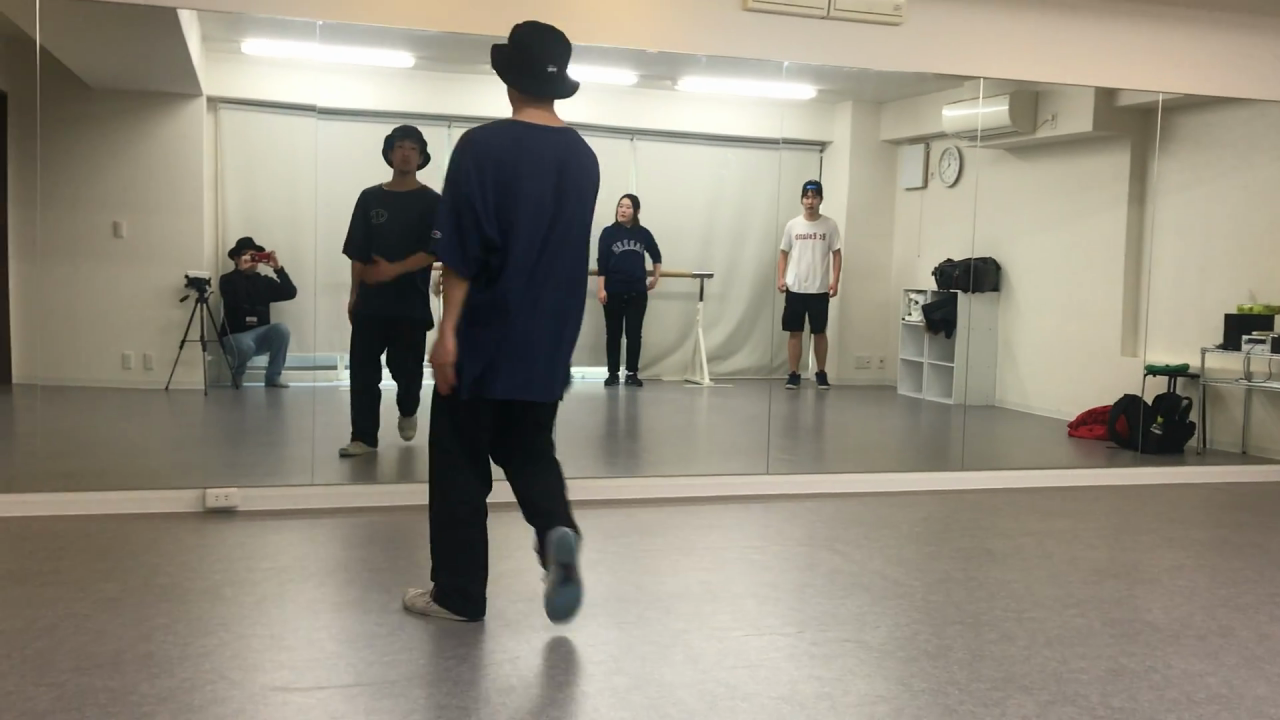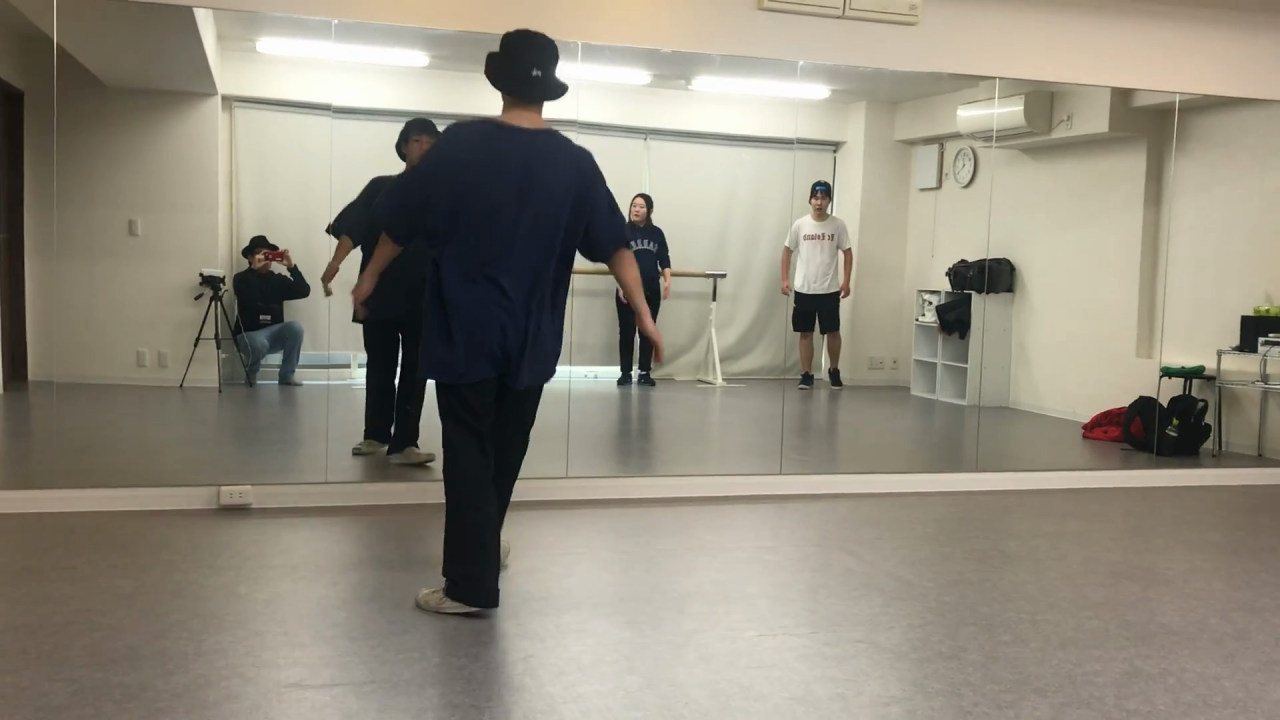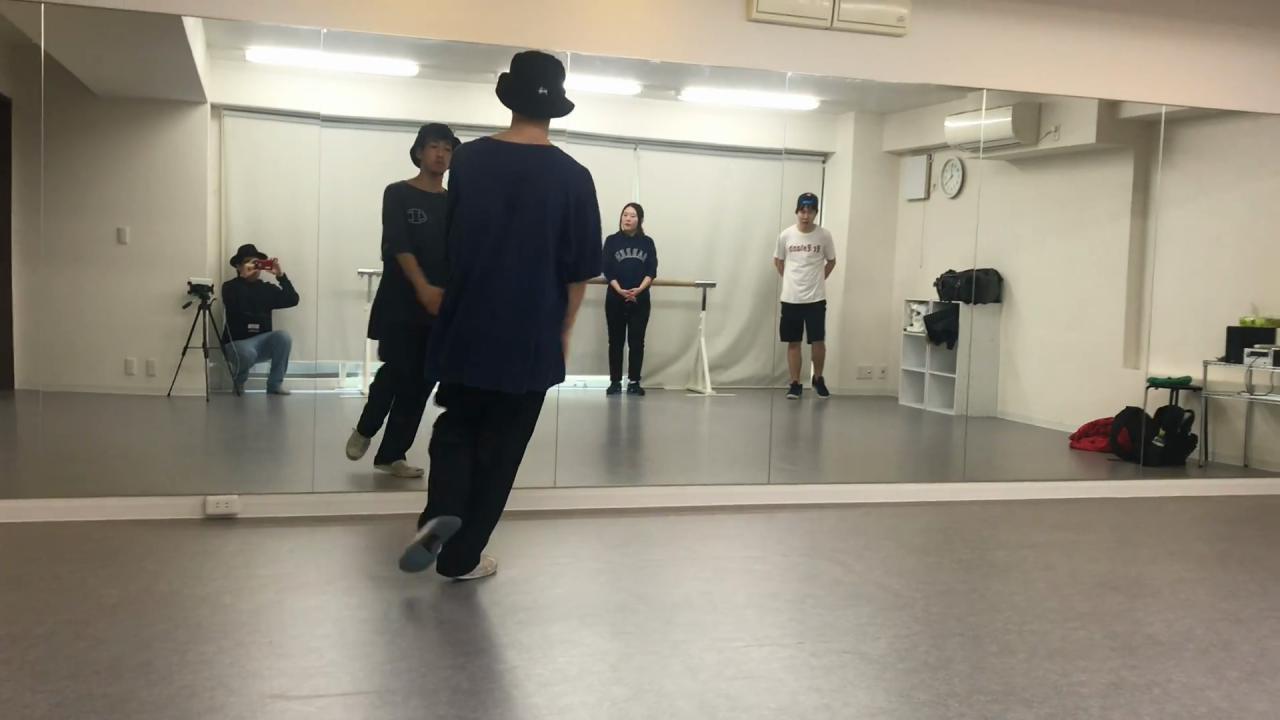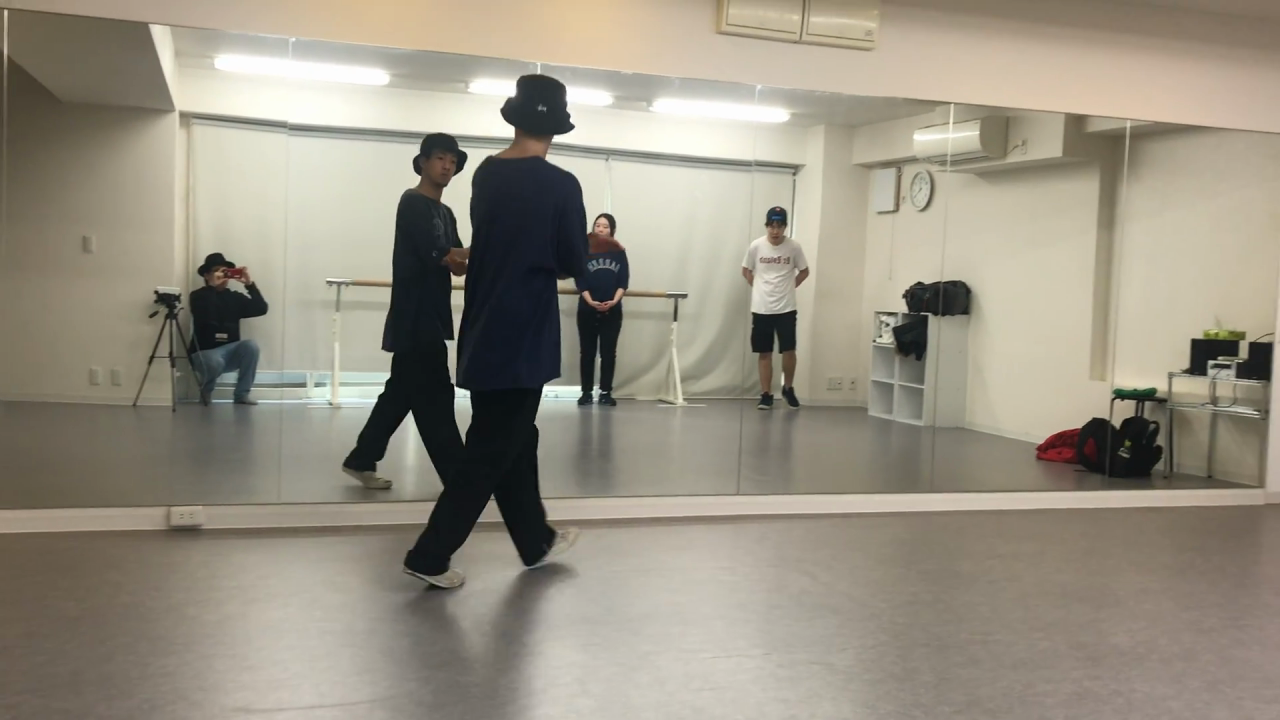
dt=0.3s
person 1, frame 1
left shoulder: (482, 146)
right shoulder: (582, 158)
left elbow: (459, 253)
left wrist: (446, 329)
left hip: (484, 339)
right hip: (550, 342)
left knee: (458, 461)
right knee: (529, 453)
left ankle: (458, 592)
right ankle: (557, 532)
person 1, frame 2
left shoulder: (458, 144)
right shoulder: (574, 161)
left elbow: (401, 220)
right elbow: (612, 244)
left wrist: (369, 277)
right wrist: (642, 315)
left hip: (465, 327)
right hip: (532, 332)
left knee: (467, 451)
right knee: (507, 446)
left ankle: (470, 583)
right ankle: (483, 554)
person 1, frame 3
left shoulder: (468, 160)
right shoulder: (573, 177)
left elbow: (455, 241)
right elbow: (581, 266)
right wrist: (565, 328)
left hip: (464, 328)
right hip: (529, 334)
left knee: (457, 427)
right knee: (501, 444)
left ankle: (440, 515)
right ankle: (461, 554)
person 1, frame 4
left shoulder: (486, 174)
right shoulder: (560, 185)
right elbow: (568, 265)
left wrist: (583, 245)
left hip: (483, 328)
right hip: (523, 333)
left knee: (514, 436)
right knee: (496, 444)
left ankle: (536, 541)
right ankle: (431, 554)
person 2, frame 1
left shoulder: (431, 201)
right shoulder: (370, 198)
left elbow: (433, 252)
right elbow: (357, 250)
left wrist: (395, 269)
right wrist: (355, 291)
left hip: (411, 301)
right hip: (371, 300)
left knee: (407, 365)
right knee: (363, 368)
left ankle: (408, 410)
right ankle: (363, 436)
person 2, frame 2
right shoulder: (380, 187)
right elbow: (350, 226)
right wrist: (335, 263)
left hip: (422, 298)
right hip: (380, 294)
left knee: (414, 370)
right knee: (380, 367)
left ankle: (403, 444)
right ankle: (376, 434)
person 2, frame 3
right shoulder: (398, 194)
right elbow: (399, 246)
right wrist: (421, 284)
right hip: (399, 302)
left knee: (421, 379)
right knee: (398, 372)
left ankle: (392, 454)
right ankle: (365, 428)
person 2, frame 4
left shoulder: (445, 213)
right shoulder: (412, 203)
left elbow: (456, 261)
right elbow: (438, 253)
left wrist: (459, 263)
left hip: (431, 313)
right hip: (415, 314)
left knee: (403, 391)
right knee: (435, 390)
left ankle: (361, 461)
right ankle: (456, 472)
person 3, frame 1
left shoulder: (830, 225)
right shoulder: (792, 225)
left elbow: (836, 254)
right elbow: (784, 253)
left wrist: (835, 281)
right wrist: (781, 278)
left hip: (819, 289)
right hip: (795, 288)
left knee: (819, 332)
right knee: (795, 332)
left ankle: (821, 373)
right ankle: (794, 374)
person 3, frame 2
left shoulder: (838, 225)
right shoulder: (800, 225)
left elbow: (847, 253)
right elbow: (787, 251)
left wrist: (846, 281)
right wrist: (785, 279)
left hip: (829, 290)
right hip: (803, 289)
left knee: (833, 331)
right knee: (805, 333)
left ankle: (834, 370)
right ankle: (807, 374)
person 3, frame 3
left shoulder: (824, 236)
right shoulder: (786, 235)
left elbow: (831, 262)
right elbow: (779, 262)
left wrist: (816, 281)
right wrist: (792, 281)
left hip: (815, 298)
right hip: (790, 298)
left knee: (817, 340)
right knee: (793, 342)
left ankle: (818, 378)
right ankle: (795, 384)
person 3, frame 4
left shoulder: (794, 247)
right shoulder: (756, 246)
left elbow: (804, 271)
right elbow: (746, 271)
left wrist: (788, 288)
right wrist: (761, 290)
left hip: (786, 308)
right hip: (761, 308)
left knee: (789, 350)
right knee: (764, 353)
left ankle: (788, 388)
right ankle: (766, 394)
person 4, frame 1
left shoulder: (643, 233)
right shoulder: (609, 233)
left elbow: (656, 255)
right elbow: (602, 263)
left wrist: (655, 277)
right wrist: (601, 288)
left hip: (637, 292)
right hip: (613, 291)
left knee: (634, 333)
right knee: (613, 333)
left ankle: (631, 374)
right ankle: (613, 374)
person 4, frame 2
left shoulder: (656, 233)
right shoulder: (622, 232)
left elbow: (664, 259)
left wrist: (667, 281)
right wrist: (620, 286)
left hip: (651, 291)
right knee: (626, 333)
left ankle: (645, 373)
right ankle: (625, 373)
person 4, frame 3
left shoulder: (647, 243)
right shoulder: (612, 241)
left elbow: (651, 271)
right elbow: (607, 270)
left wrist: (639, 289)
right wrist: (619, 290)
left hip: (640, 300)
right hip: (616, 299)
left knee: (637, 342)
right knee: (616, 341)
left ankle: (634, 382)
right ankle: (615, 382)
person 4, frame 4
left shoulder: (619, 253)
right shoulder: (584, 251)
left elbow: (623, 282)
right elbow: (580, 281)
left wrist: (614, 301)
right wrist: (590, 301)
left hip: (612, 311)
right hip: (588, 310)
left knee: (608, 352)
right knee: (587, 352)
left ankle: (606, 393)
right ankle: (586, 392)
